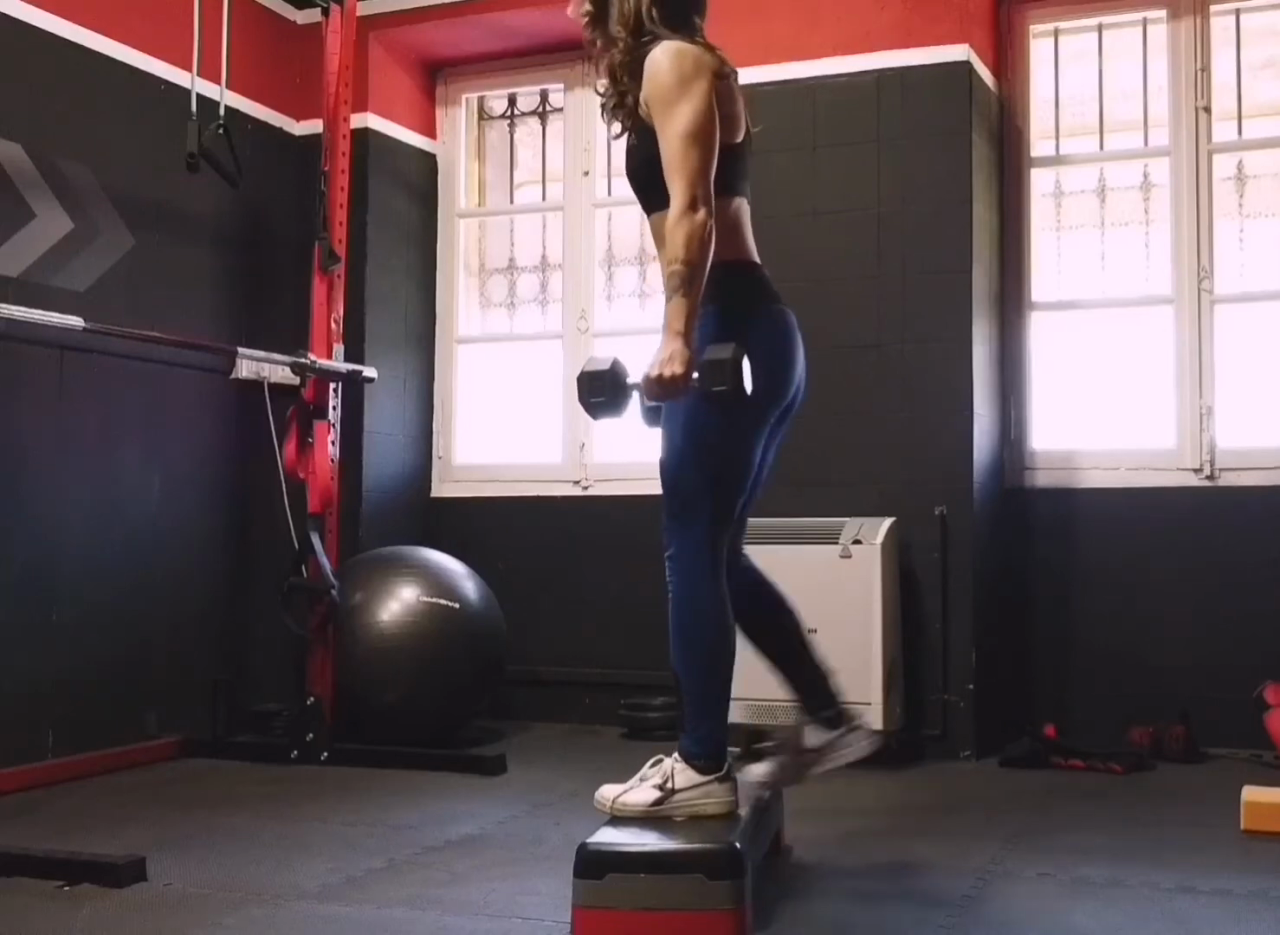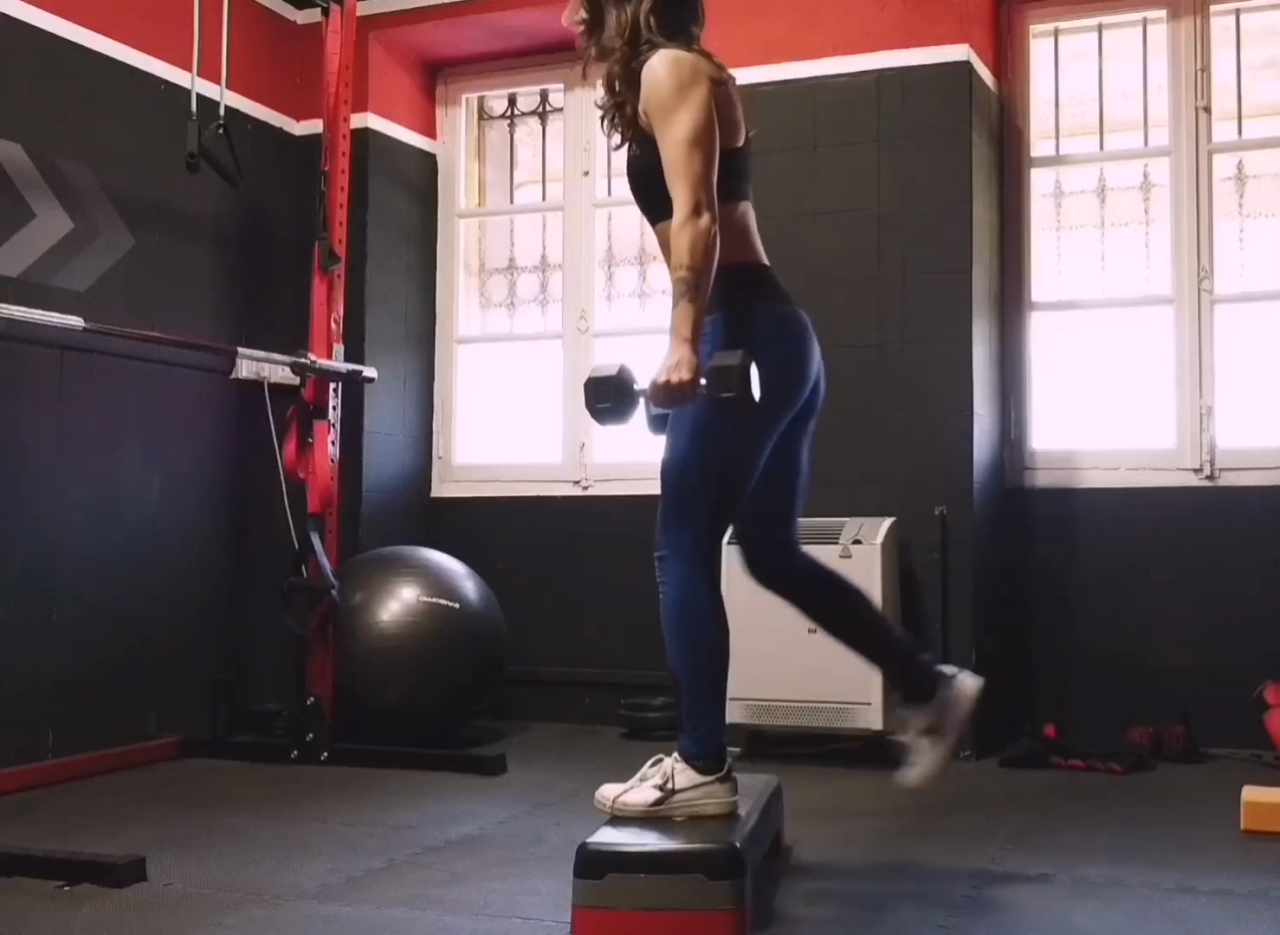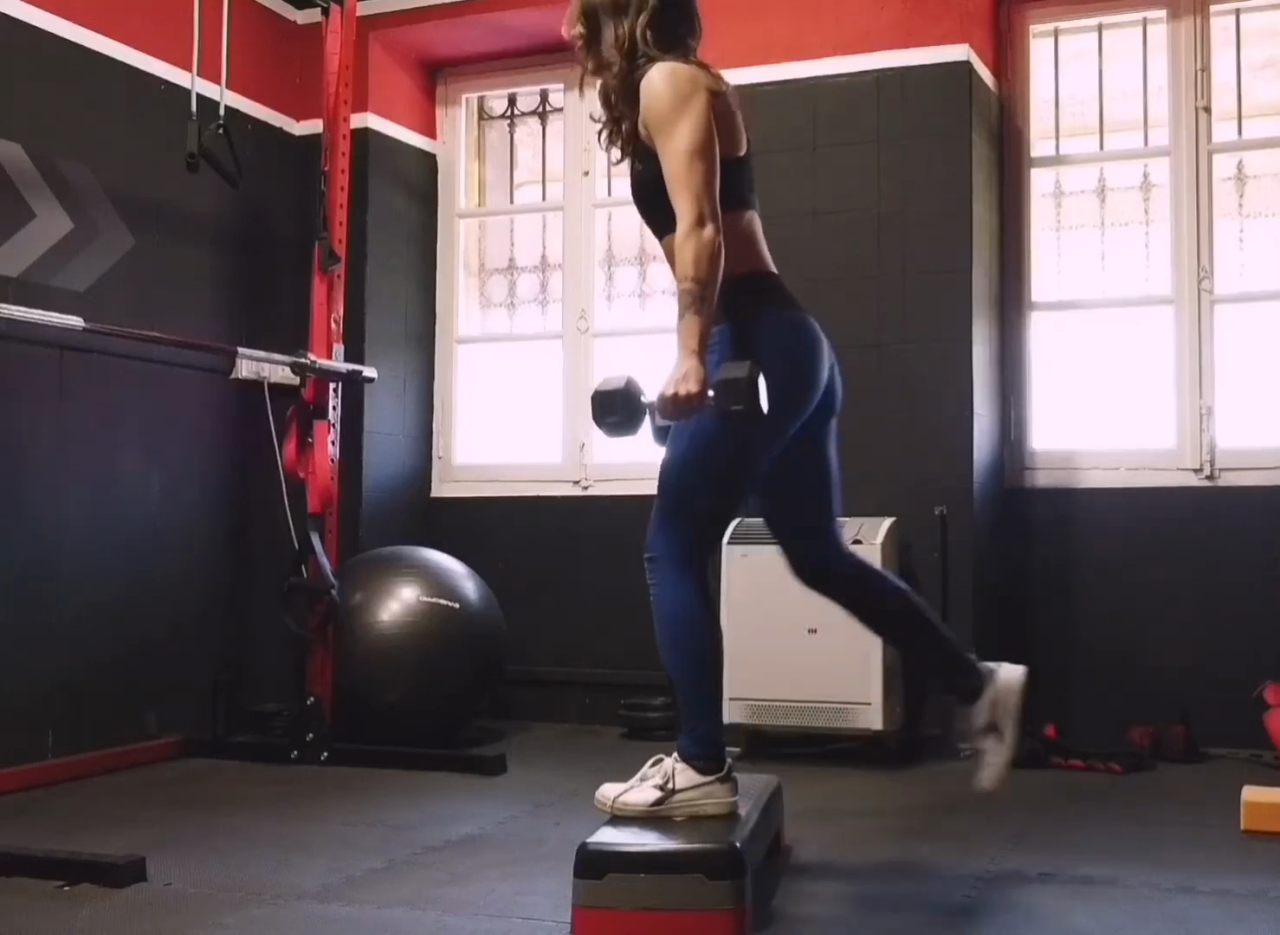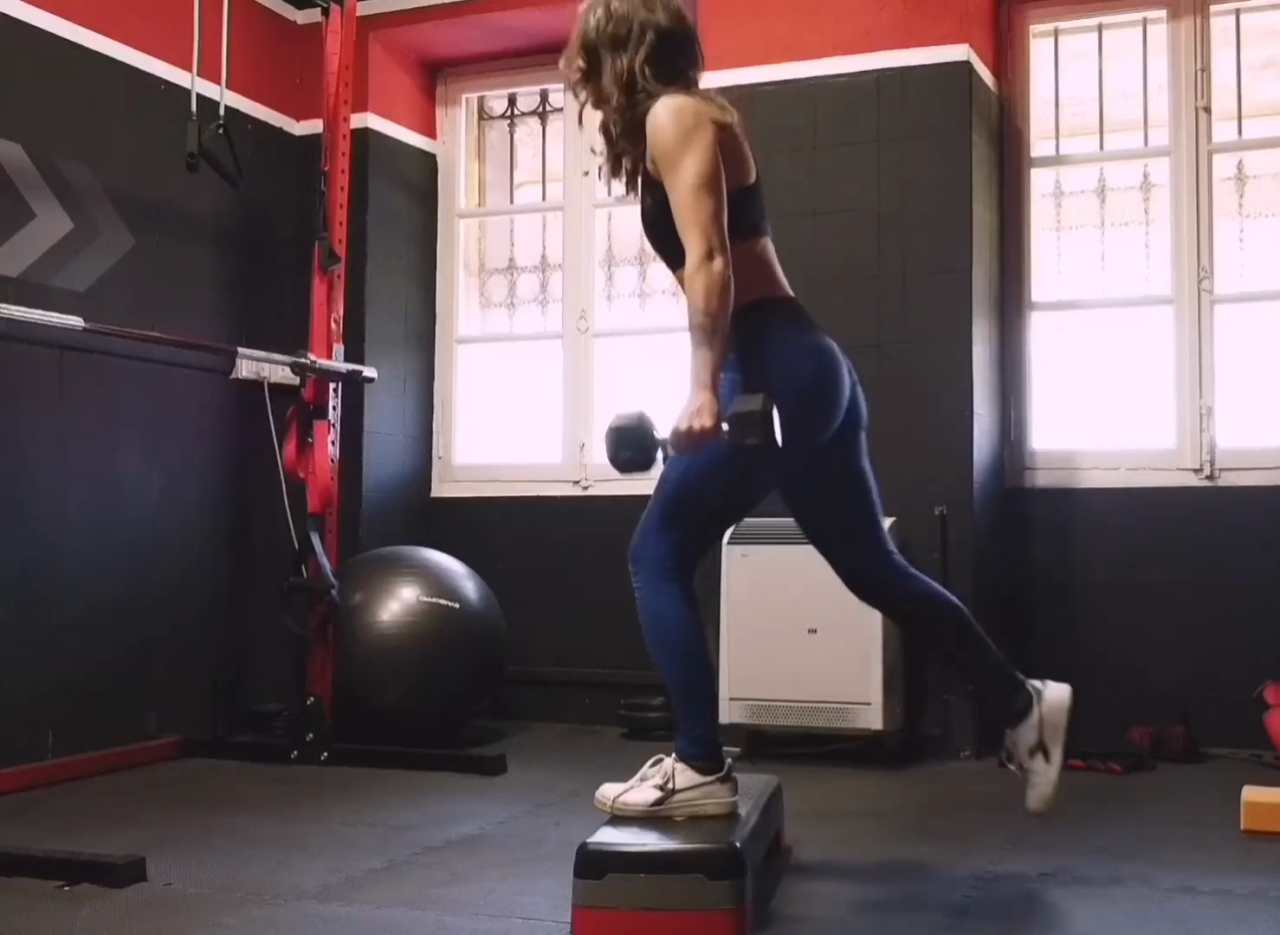
dt=0.1s
person 1, frame 1
right shoulder: (678, 70)
left elbow: (689, 210)
left wrist: (676, 337)
left hip: (729, 332)
right hip: (754, 336)
left knee: (689, 554)
right knee: (713, 556)
left ankle: (703, 768)
right ankle: (827, 720)
person 1, frame 2
left shoulder: (666, 67)
right shoulder: (676, 72)
left elbow: (696, 217)
left wrist: (683, 341)
left hip: (746, 339)
right hip: (771, 337)
left knee: (682, 552)
right knee: (772, 551)
left ankle: (700, 767)
right ankle: (927, 693)
person 1, frame 3
left shoulder: (667, 82)
right shoulder: (686, 87)
left elbow: (699, 230)
left wrist: (689, 353)
right wrist: (702, 350)
left hip: (756, 344)
right hip: (785, 345)
left knee: (674, 553)
right knee: (817, 554)
left ankle: (698, 769)
right ankle: (982, 689)
person 1, frame 4
left shoulder: (672, 114)
right shoulder: (688, 118)
left elbow: (708, 262)
left wrist: (704, 388)
right wrist: (716, 380)
left hip: (773, 366)
right hip: (805, 367)
left knee: (660, 554)
right knee: (870, 567)
left ankle: (699, 770)
right ankle: (1022, 706)
